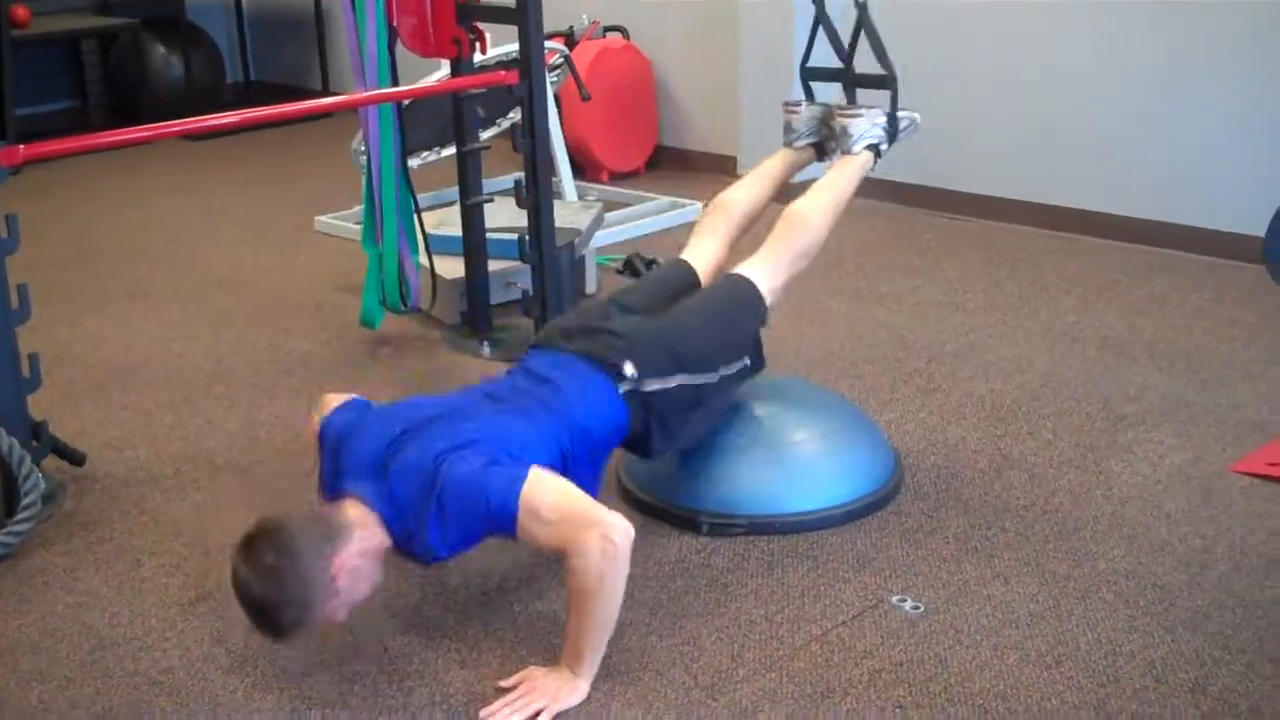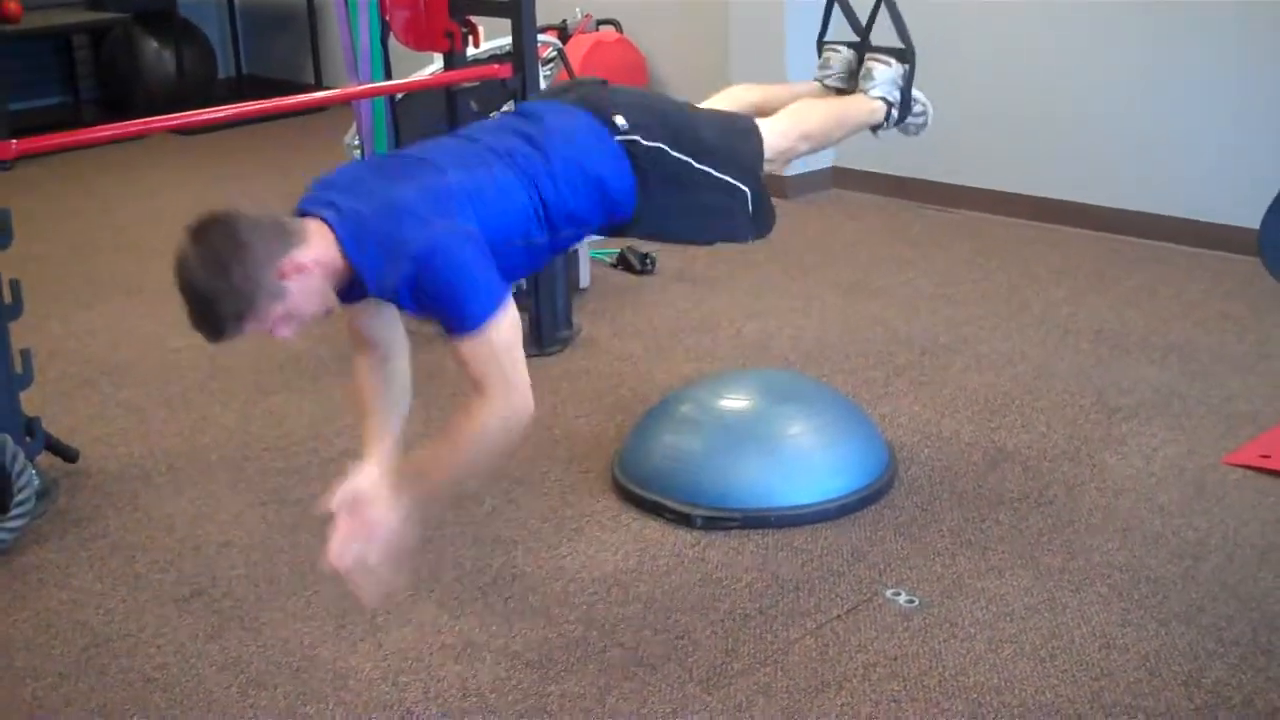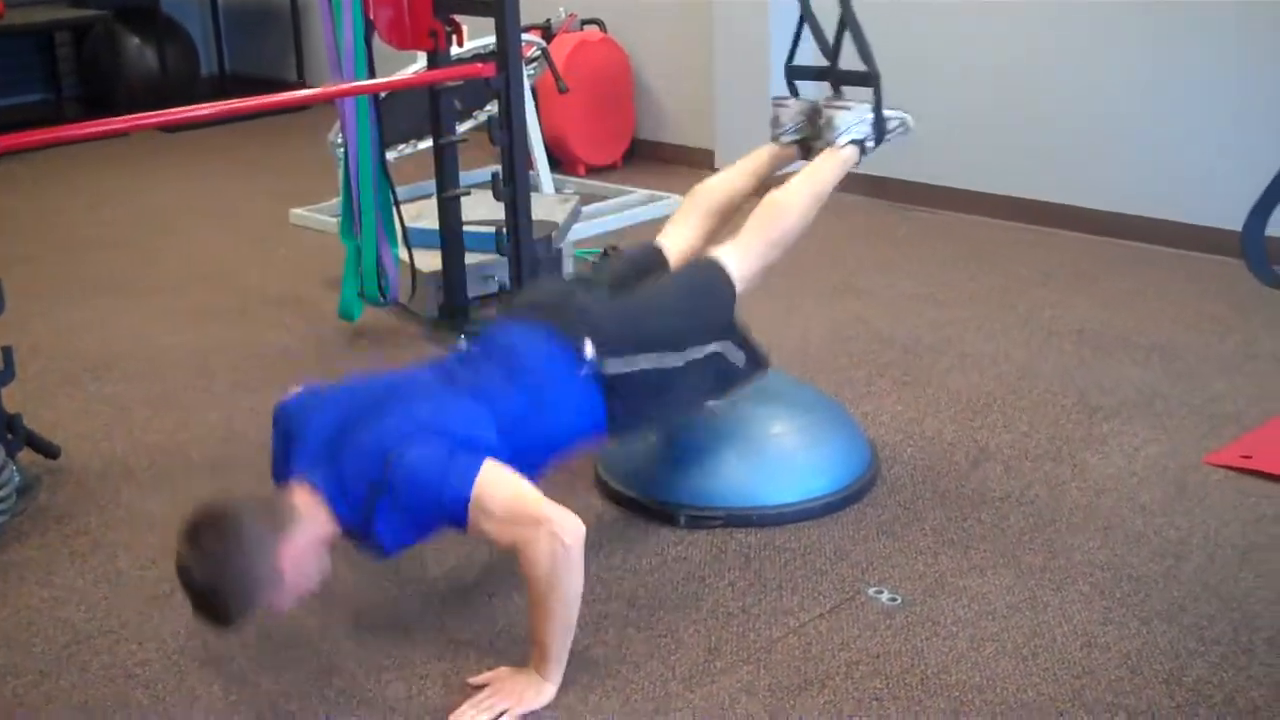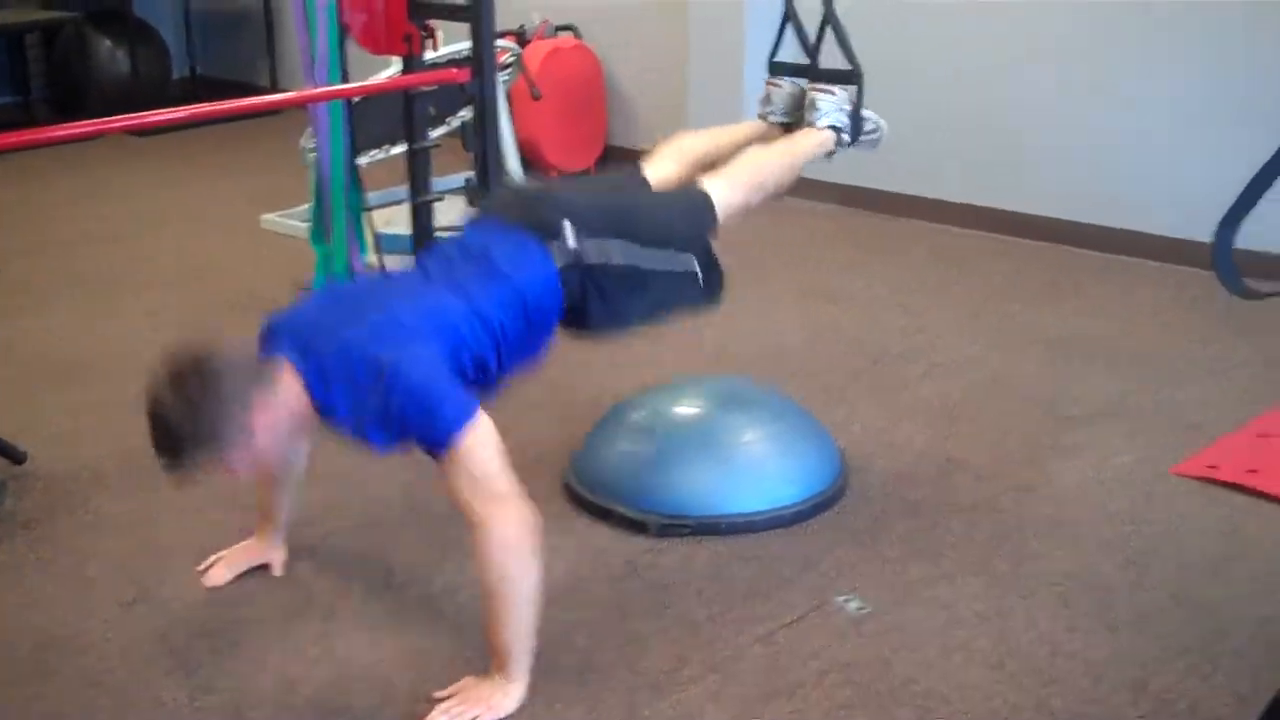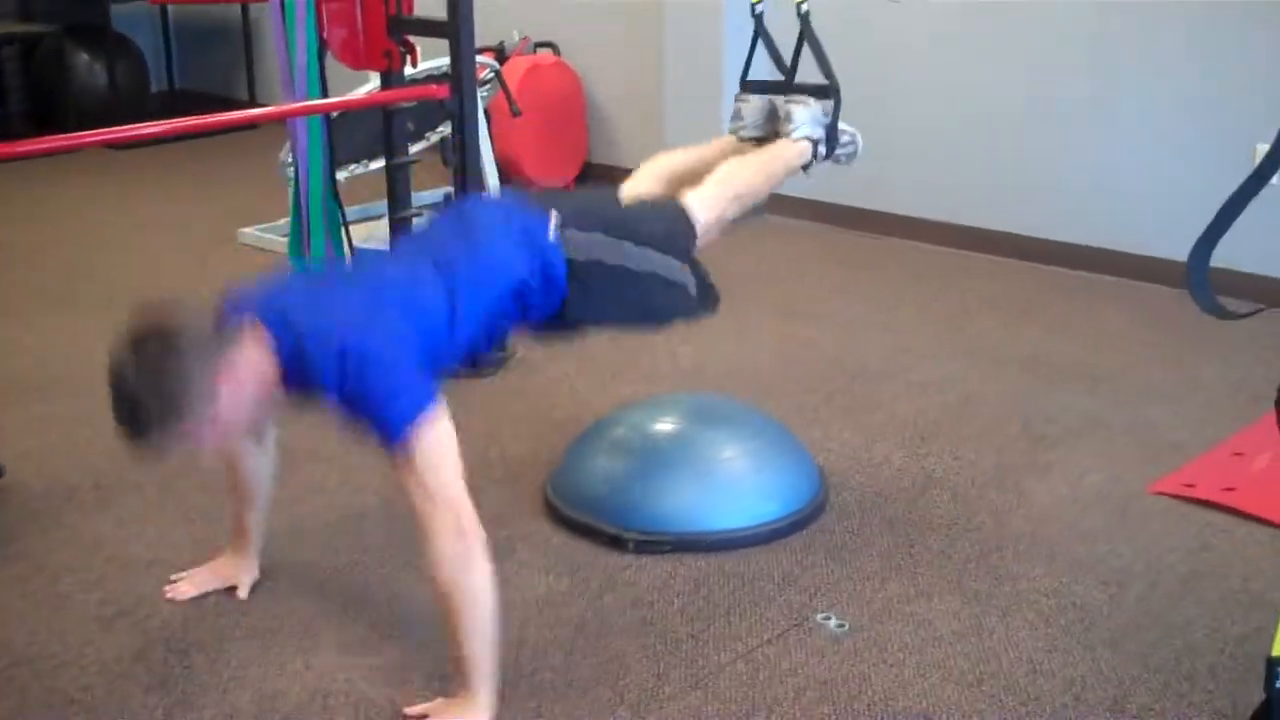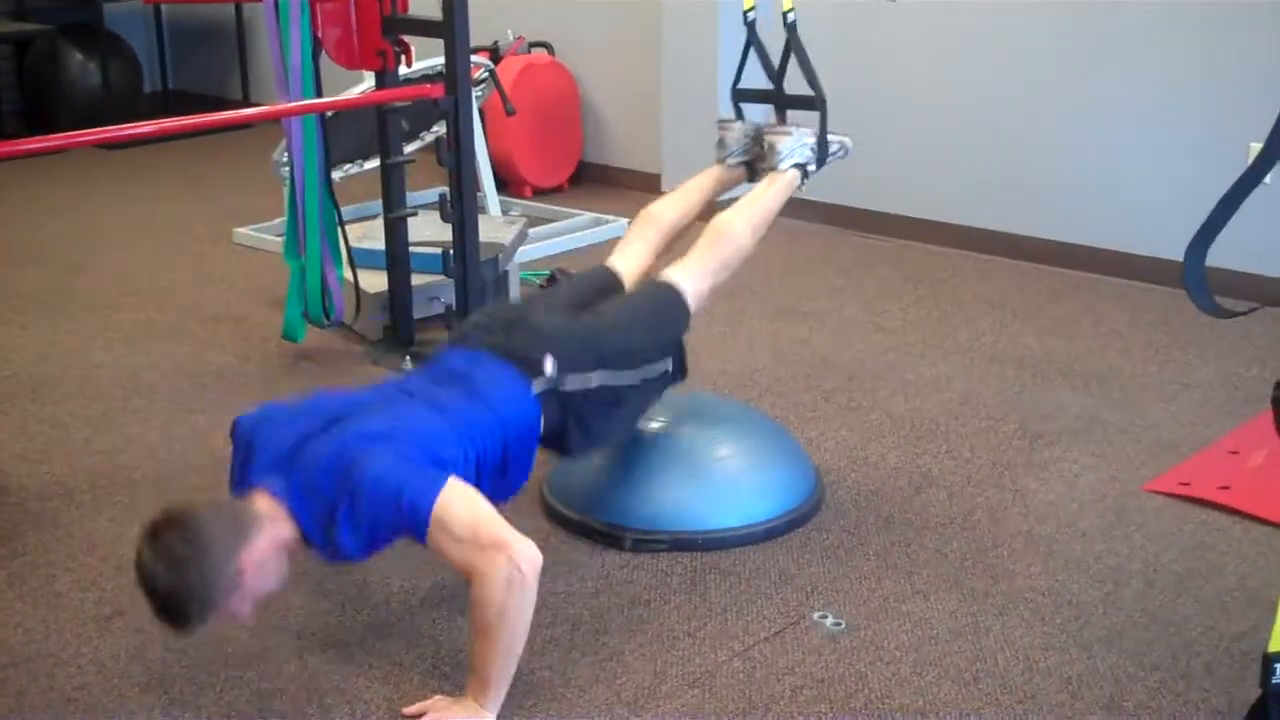
dt=0.4s
person 1, frame 1
left shoulder: (451, 489)
right shoulder: (348, 449)
left elbow: (608, 537)
right elbow: (329, 400)
right wrist: (328, 540)
left hip: (624, 387)
right hip: (564, 353)
left knee: (762, 276)
right knee: (699, 259)
left ankle: (860, 143)
right ankle: (803, 141)
person 1, frame 2
left shoulder: (429, 248)
right shoulder: (312, 231)
left elbow: (508, 404)
right elbow: (376, 344)
left wrist: (404, 494)
right wrist: (374, 466)
left hip: (625, 158)
right hip: (555, 123)
left knee: (770, 141)
right knee: (718, 117)
left ankle: (877, 95)
right ankle: (833, 79)
person 1, frame 3
left shoulder: (396, 481)
right shoulder: (297, 432)
left elbow: (559, 534)
right wrist: (294, 541)
left hip: (587, 372)
right hip: (529, 329)
left knee: (730, 268)
right knee: (671, 251)
left ankle: (847, 137)
right ankle: (790, 135)
person 1, frame 4
left shoulder: (395, 380)
right shoulder: (280, 347)
left elbow: (508, 520)
right elbow: (283, 429)
right wrist: (270, 531)
left hip: (562, 267)
right hip: (507, 234)
left knee: (706, 210)
right knee: (655, 182)
left ankle: (826, 123)
right ankle: (775, 115)
person 1, frame 5
left shoulder: (359, 355)
right shoulder: (244, 326)
left elbow: (456, 534)
right elbow: (255, 433)
right wrist: (242, 550)
left hip: (548, 264)
right hip: (482, 231)
left knee: (695, 218)
right knee: (635, 198)
left ankle: (803, 137)
right ankle: (751, 130)
person 1, frame 6
left shoulder: (364, 489)
right shoulder: (258, 450)
left elbow: (514, 561)
right wrist: (227, 566)
left hip: (539, 385)
right hip: (480, 353)
left knee: (682, 288)
right knee: (626, 265)
left ankle: (787, 161)
right ankle: (735, 158)
